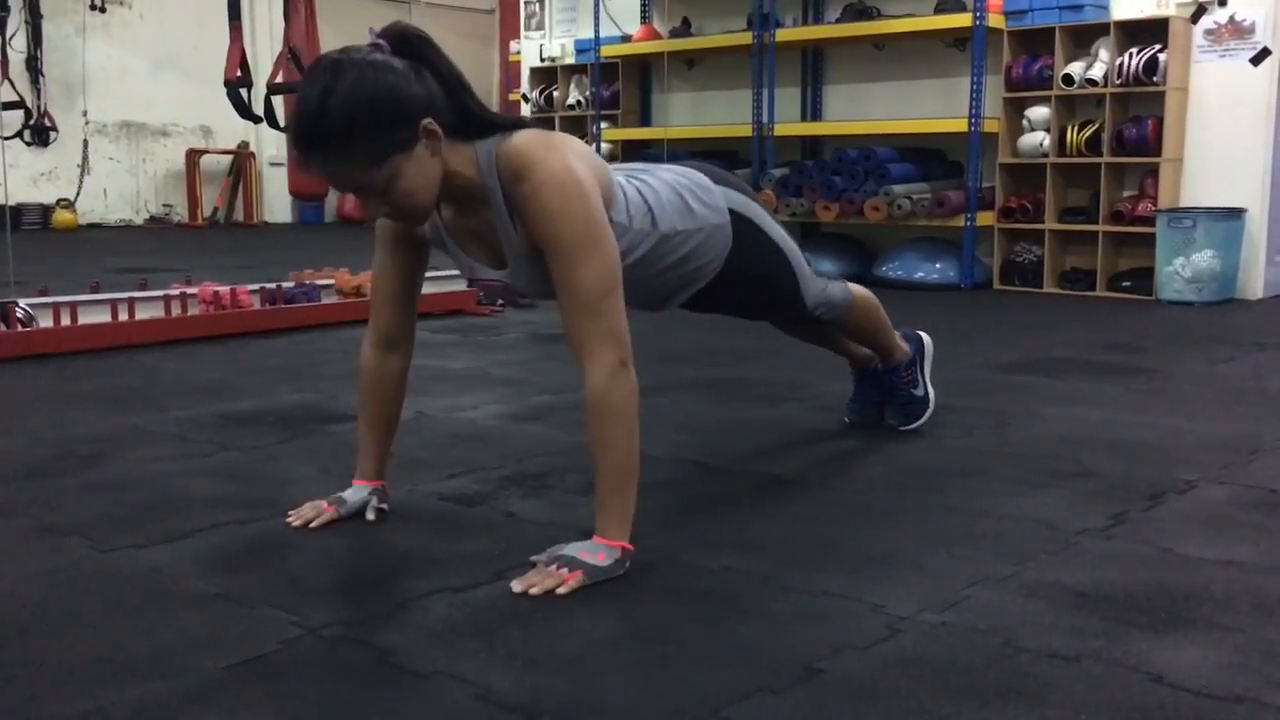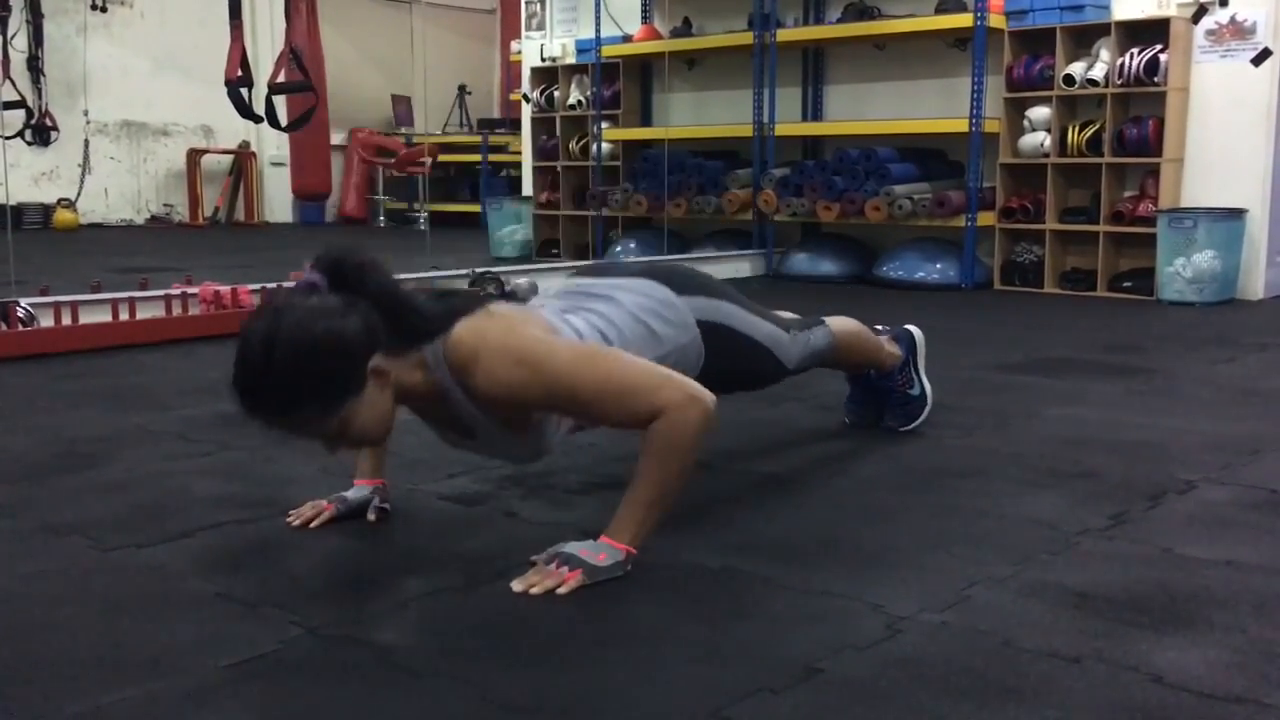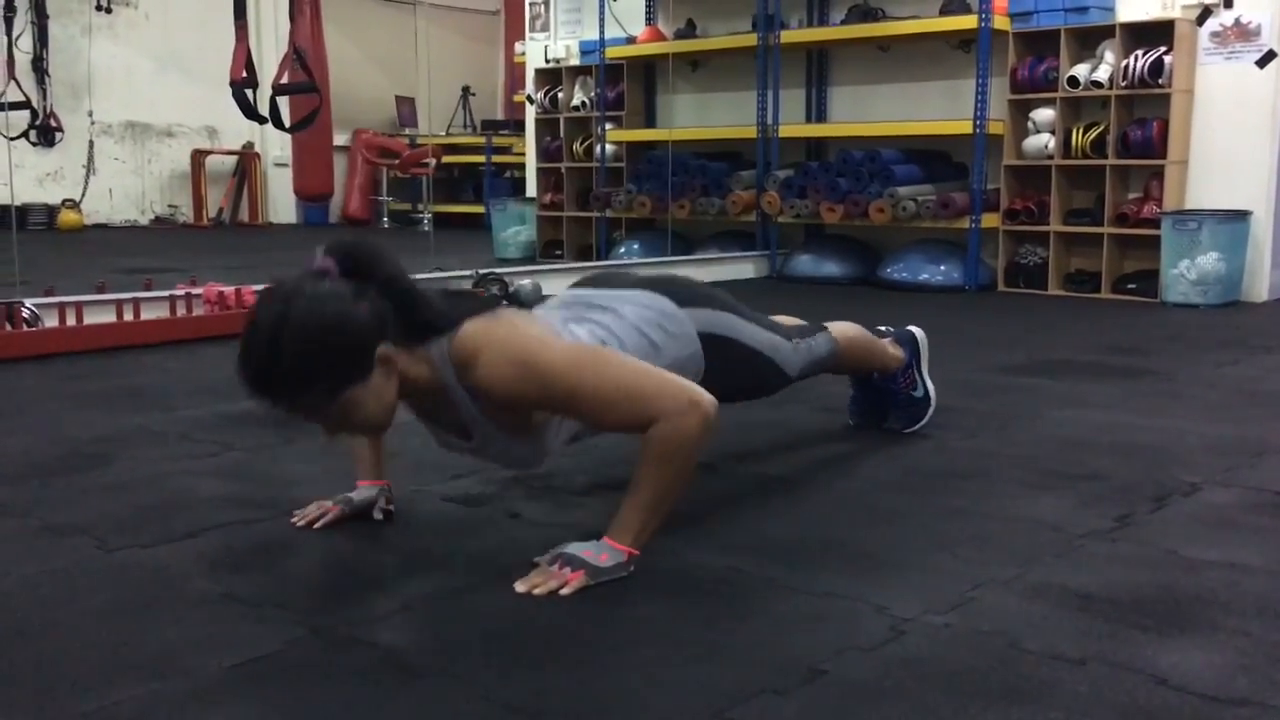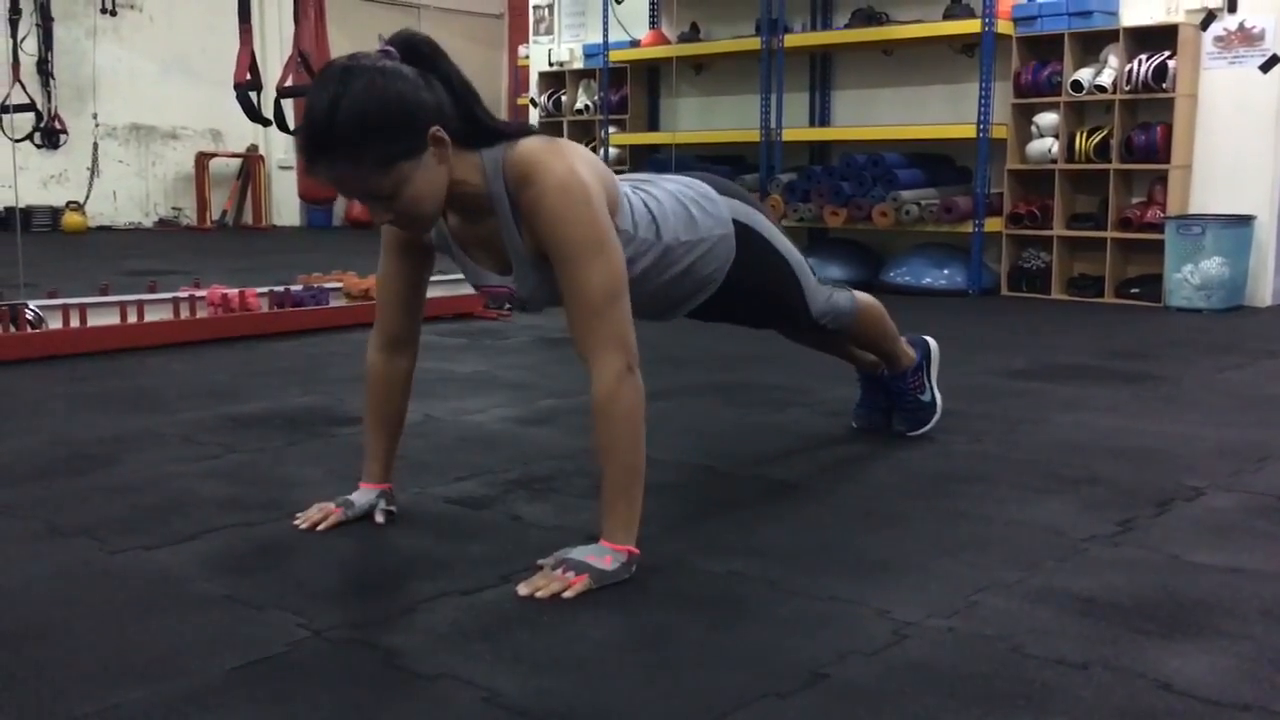
dt=0.5s
person 1, frame 1
left shoulder: (543, 174)
right shoulder: (411, 188)
left elbow: (609, 363)
right elbow: (387, 343)
left wrist: (611, 542)
right wrist: (366, 483)
left hip: (711, 227)
right hip: (653, 256)
left knee: (812, 305)
right knee: (789, 320)
left ankle: (901, 355)
right ankle: (868, 366)
person 1, frame 2
left shoulder: (493, 358)
right shoulder: (376, 342)
left elbow: (689, 406)
left wrist: (614, 546)
right wrist: (367, 481)
left hip: (678, 323)
right hip: (594, 303)
left knee: (800, 351)
right knee: (781, 334)
left ankle: (892, 350)
right ankle: (874, 339)
person 1, frame 3
left shoulder: (495, 359)
right shoulder: (380, 337)
left elbow: (689, 405)
left wrist: (619, 545)
right wrist: (369, 480)
left hip: (677, 333)
right hip: (597, 313)
left knee: (803, 355)
right knee: (777, 346)
left ankle: (894, 353)
right ankle: (883, 347)
person 1, frame 4
left shoulder: (550, 181)
right shoulder: (416, 197)
left elbow: (614, 366)
right elbow: (392, 345)
left wrist: (617, 546)
right wrist: (373, 485)
left hip: (716, 235)
right hip: (653, 262)
left knee: (817, 313)
right knee: (797, 328)
left ankle: (908, 361)
right ankle: (875, 374)
